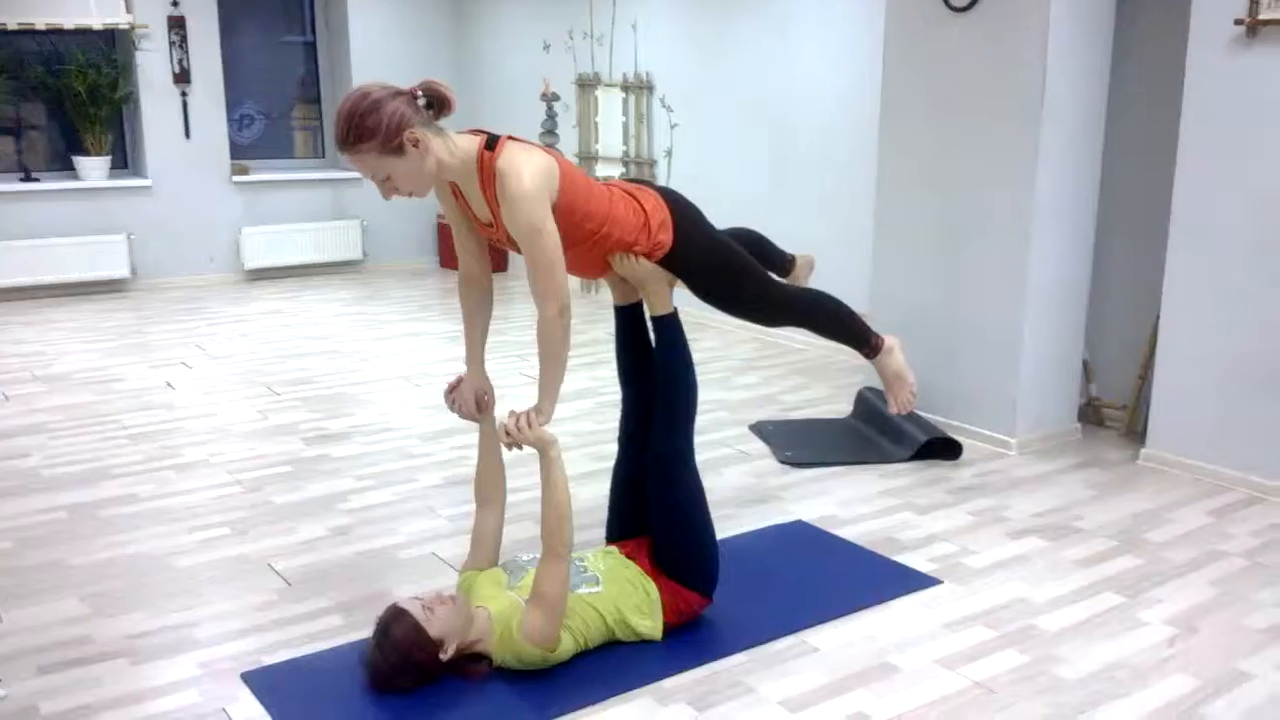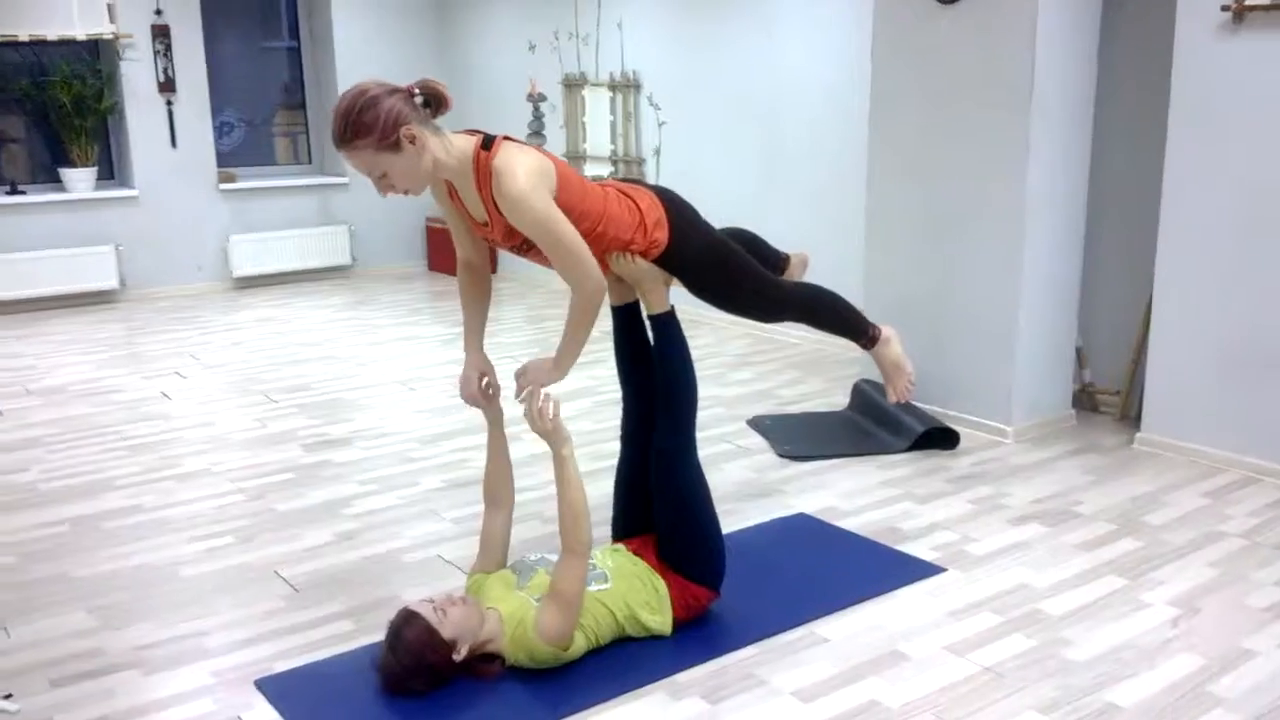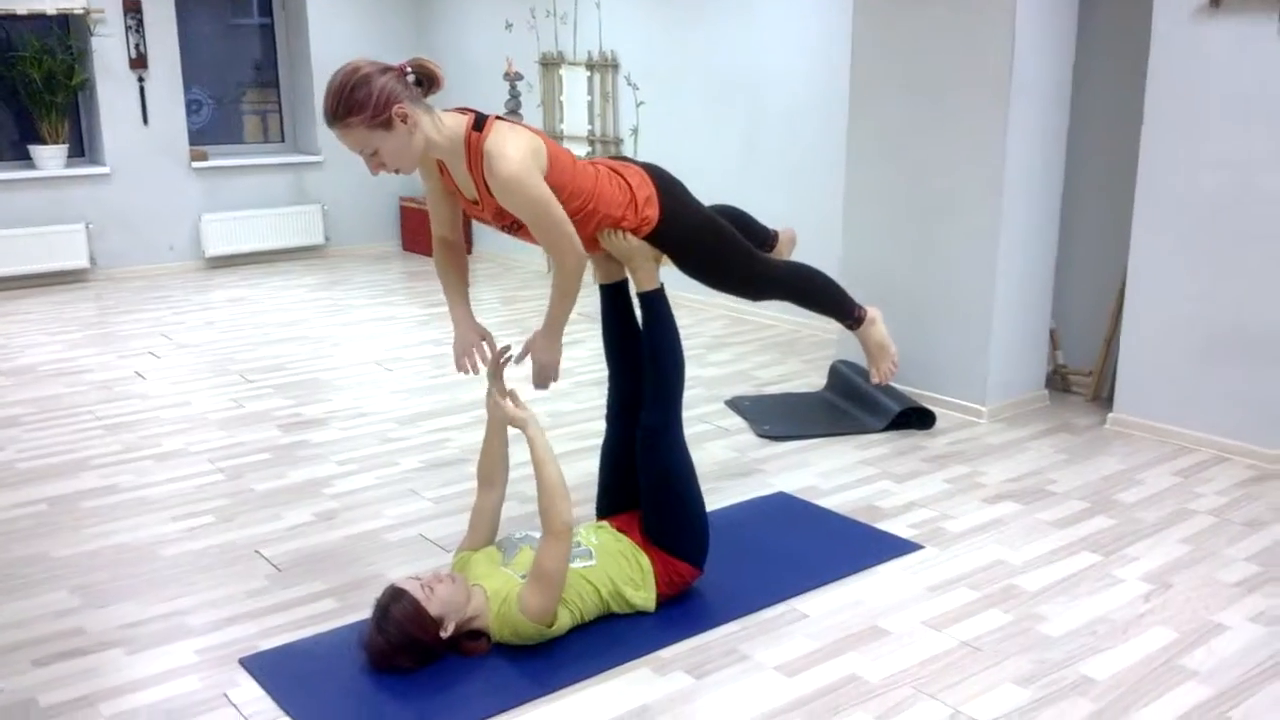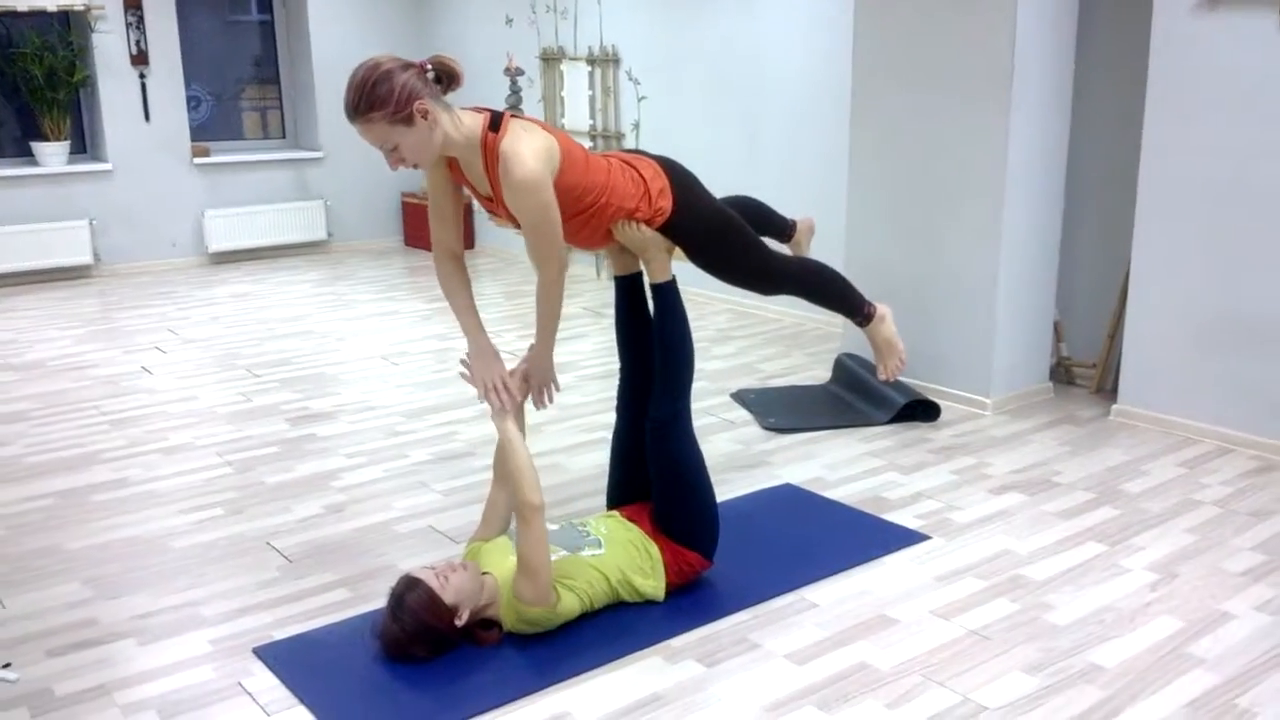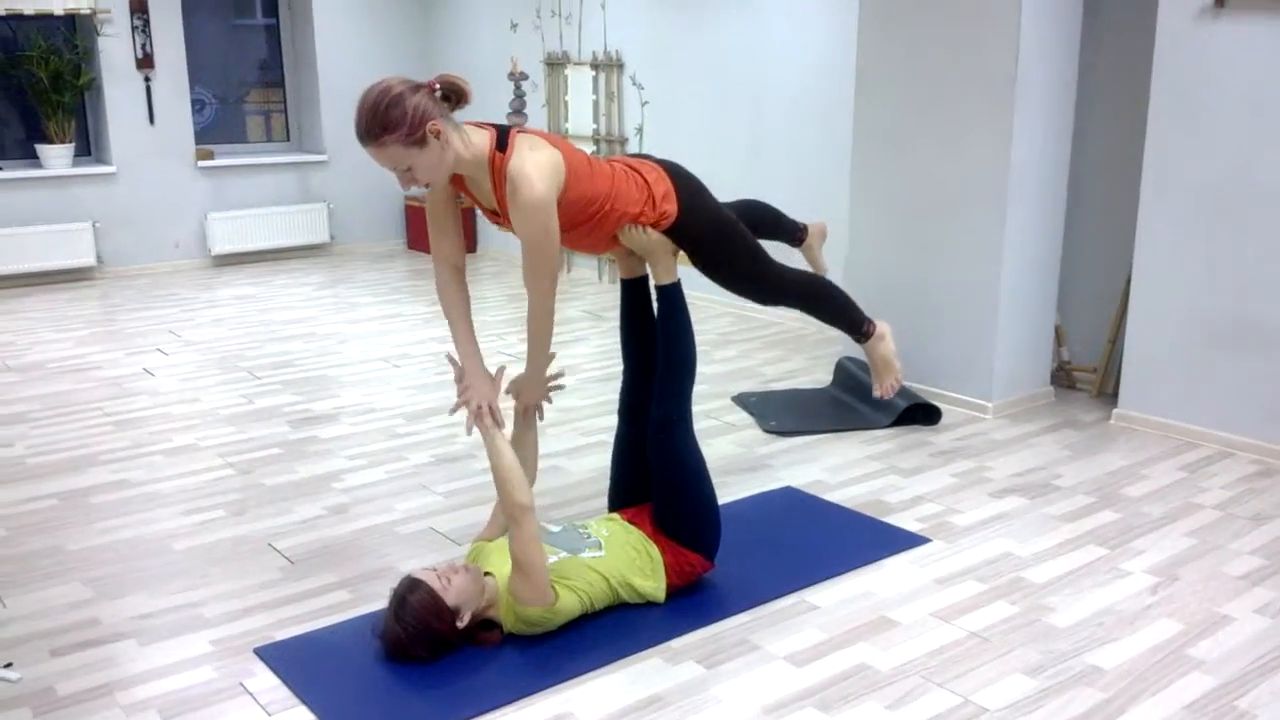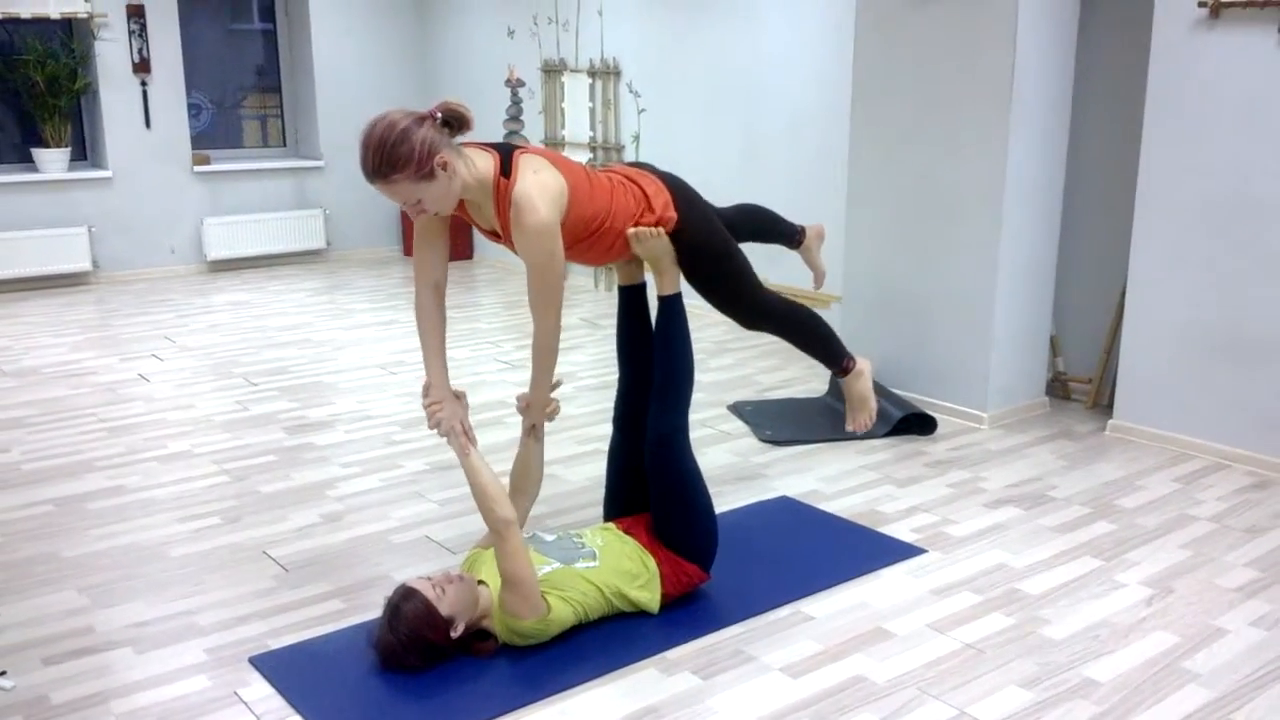
dt=0.3s
person 1, frame 1
left shoulder: (516, 179)
right shoulder: (450, 176)
left elbow: (554, 306)
right elbow: (474, 275)
left wrist: (544, 409)
right wrist: (474, 370)
left hip: (661, 230)
right hip: (623, 216)
left knee: (768, 304)
right knee: (728, 248)
left ankle: (879, 348)
right ankle: (791, 263)
person 1, frame 2
left shoulder: (511, 181)
right shoulder: (445, 171)
left elbow: (589, 283)
right elbow: (473, 265)
left wrist: (557, 367)
right wrist: (473, 352)
left hip: (656, 230)
right hip: (618, 213)
left knee: (766, 300)
right knee: (721, 243)
left ankle: (877, 339)
right ankle: (785, 263)
person 1, frame 3
left shoulder: (503, 162)
right shoulder: (434, 152)
left elbow: (571, 258)
right elbow: (447, 240)
left wrist: (548, 339)
right wrist: (462, 320)
left hip: (645, 207)
right hip: (610, 191)
left knee: (753, 278)
left ankle: (862, 319)
person 1, frame 4
left shoulder: (519, 162)
right shoulder: (444, 150)
left elbow: (552, 275)
right elbow: (447, 253)
left wrist: (541, 360)
right wrist: (480, 347)
left hip: (659, 199)
right hip: (623, 187)
left knee: (765, 272)
right knee: (724, 214)
left ankle: (871, 316)
person 1, frame 5
left shoulder: (526, 180)
right shoulder: (447, 164)
left elbow: (542, 296)
right elbow: (448, 269)
left wrist: (532, 380)
right wrist: (473, 369)
left hip: (663, 202)
right hip: (626, 189)
left knee: (767, 283)
right knee: (733, 222)
left ankle: (871, 334)
person 1, frame 6
left shoulder: (529, 202)
right shoulder: (439, 178)
left elbow: (547, 320)
right elbow: (429, 288)
left wrist: (538, 399)
right wrist: (439, 388)
left hip: (663, 212)
right hip: (622, 197)
left knee: (754, 307)
right knee: (727, 222)
left ankle: (850, 371)
right ankle: (803, 238)
person 2, frame 1
left shoulder: (477, 593)
right shoulder: (523, 642)
left elbow: (489, 507)
right elbow: (557, 550)
left wrist: (485, 424)
right wrist: (549, 452)
left hip: (627, 559)
right hip: (672, 588)
right knee: (668, 450)
right ankle: (656, 297)
person 2, frame 2
left shoulder: (485, 595)
right shoulder: (535, 641)
left elbow: (498, 509)
right elbow: (578, 548)
left wrist: (493, 422)
right wrist: (561, 447)
left hip: (635, 558)
right hip: (680, 583)
right knee: (671, 445)
left ankle: (627, 296)
right ankle: (653, 298)
person 2, frame 3
left shoulder: (472, 571)
right shoulder: (520, 618)
left elbow: (490, 489)
right elbow: (560, 527)
left wrist: (496, 403)
right wrist: (530, 428)
left hip: (618, 536)
right hip: (664, 560)
right knee: (657, 423)
left ankle: (613, 273)
right ankle: (643, 275)
person 2, frame 4
left shoulder: (483, 559)
right shoulder: (527, 609)
left elbow: (507, 487)
right elbow: (530, 506)
left wrist: (514, 402)
right wrist: (503, 418)
left hip: (628, 525)
right hip: (674, 549)
right knee: (665, 415)
right ankle: (656, 266)
person 2, frame 5
left shoulder: (484, 559)
right shoulder: (525, 610)
left elbow: (516, 496)
right elbow: (521, 509)
left wrist: (525, 414)
right wrist: (487, 427)
left hip: (630, 527)
right hip: (675, 551)
right knee: (667, 418)
left ankle: (635, 266)
right ankle: (661, 269)
person 2, frame 6
left shoulder: (480, 569)
right shoulder: (519, 623)
left elbow: (519, 500)
right elbow: (504, 523)
left wrist: (532, 430)
right wrist: (462, 444)
left hip: (627, 536)
right hip: (673, 561)
right knee: (664, 432)
right ankle: (664, 276)
